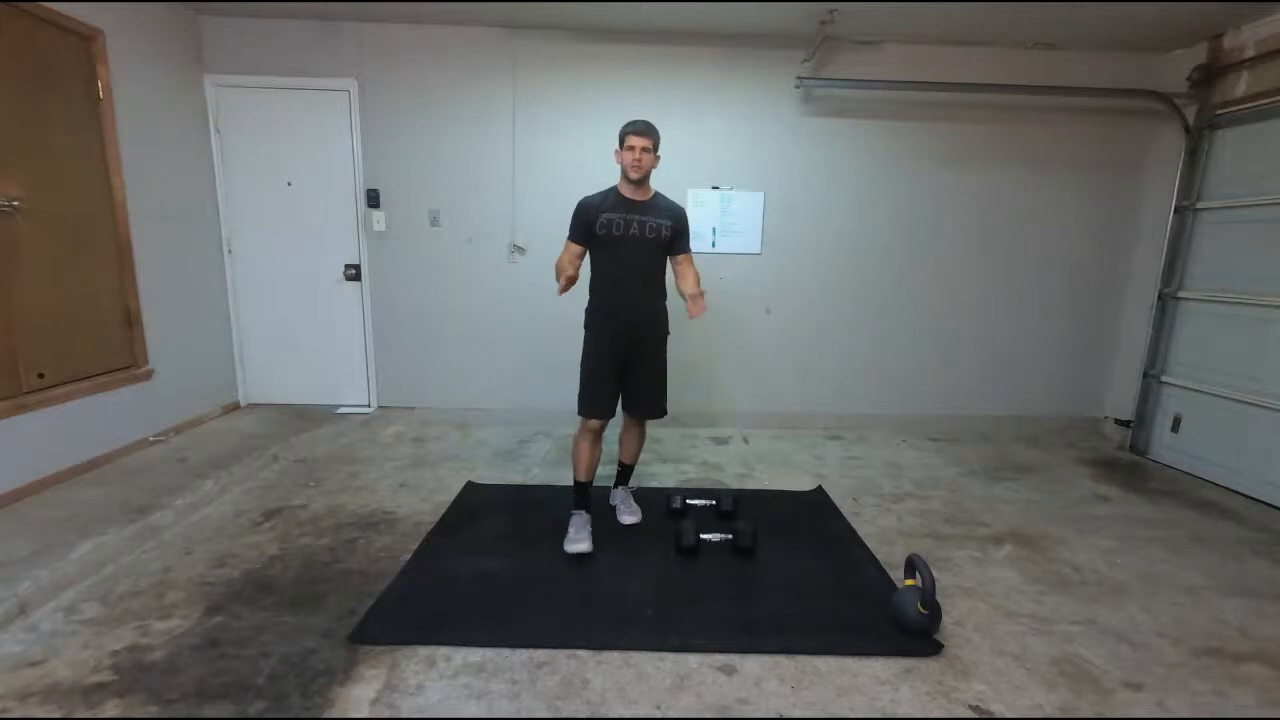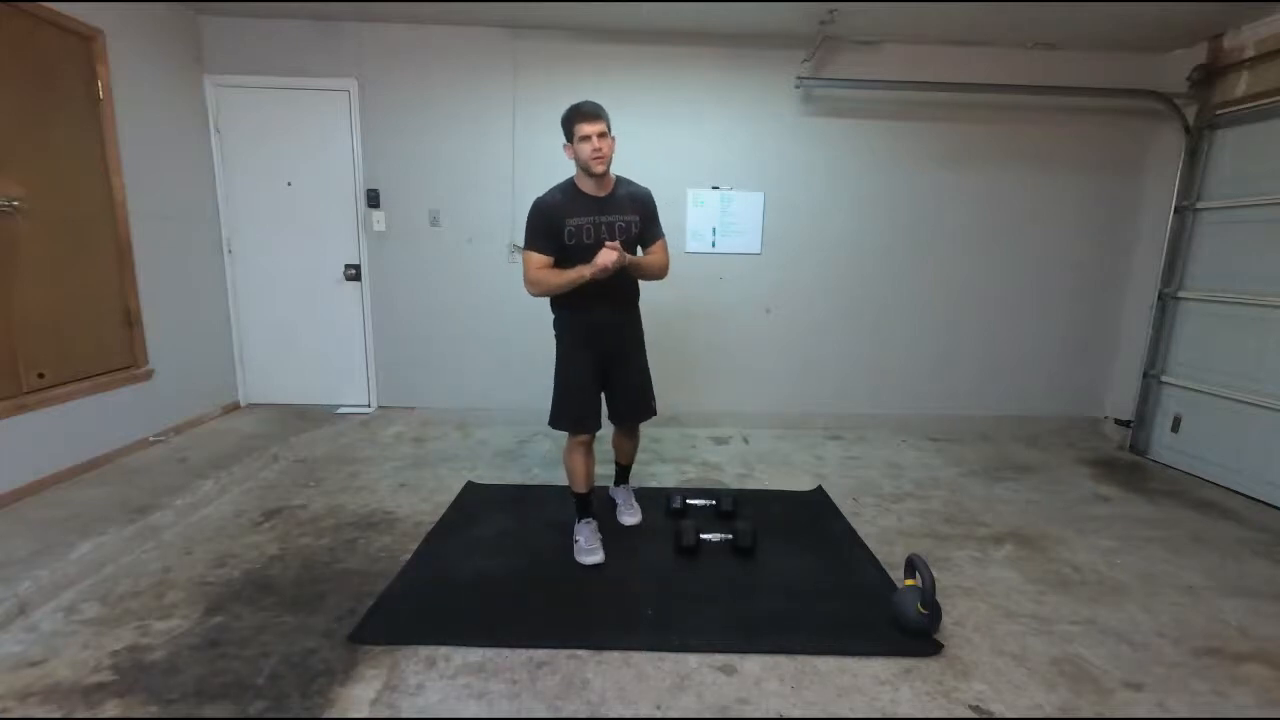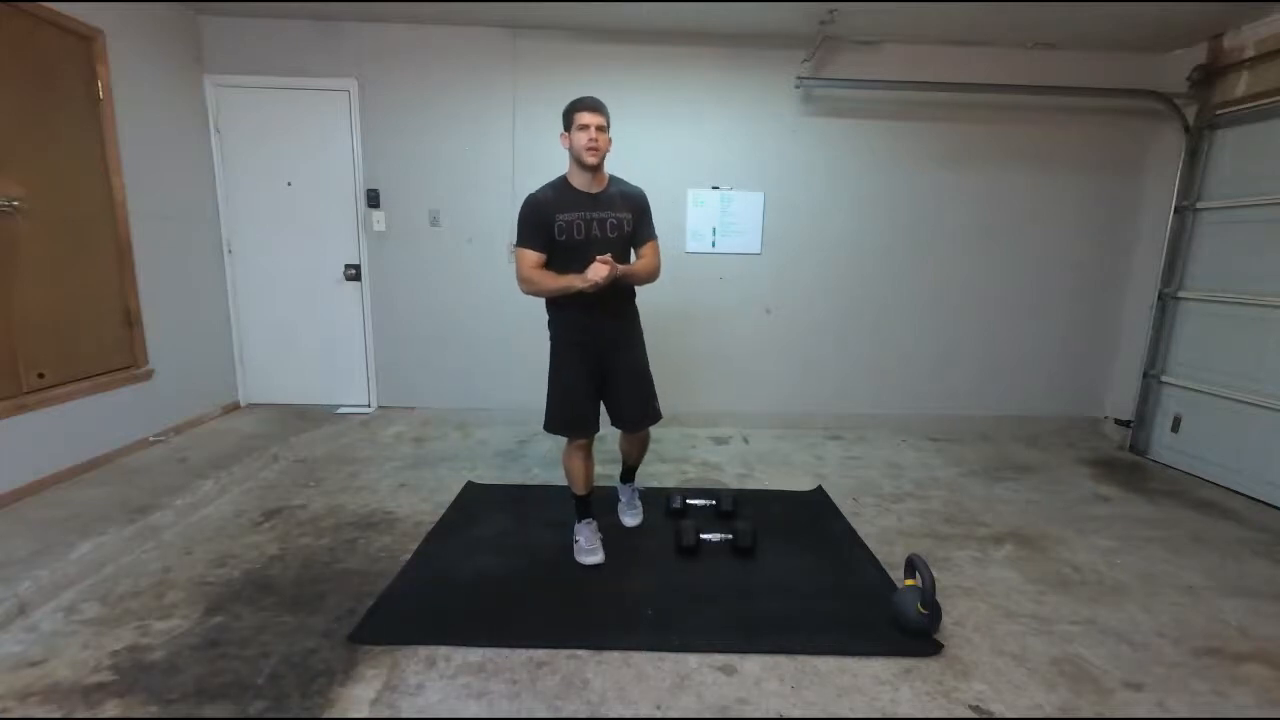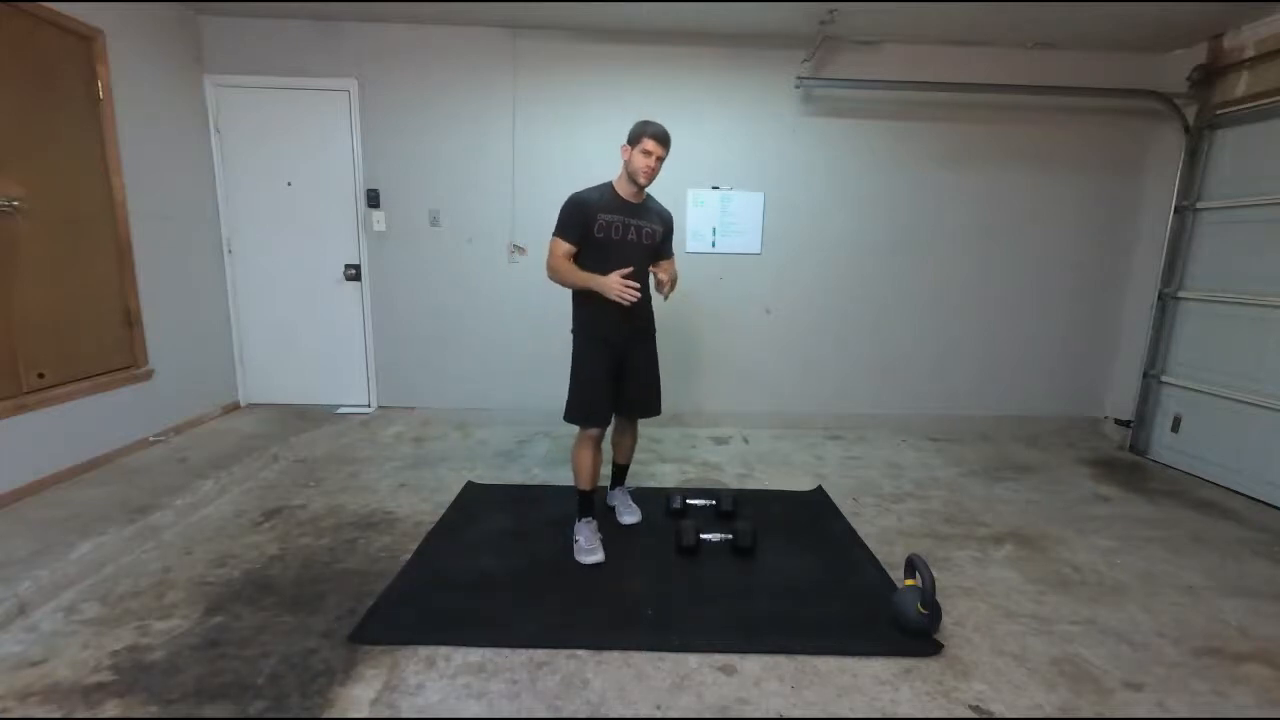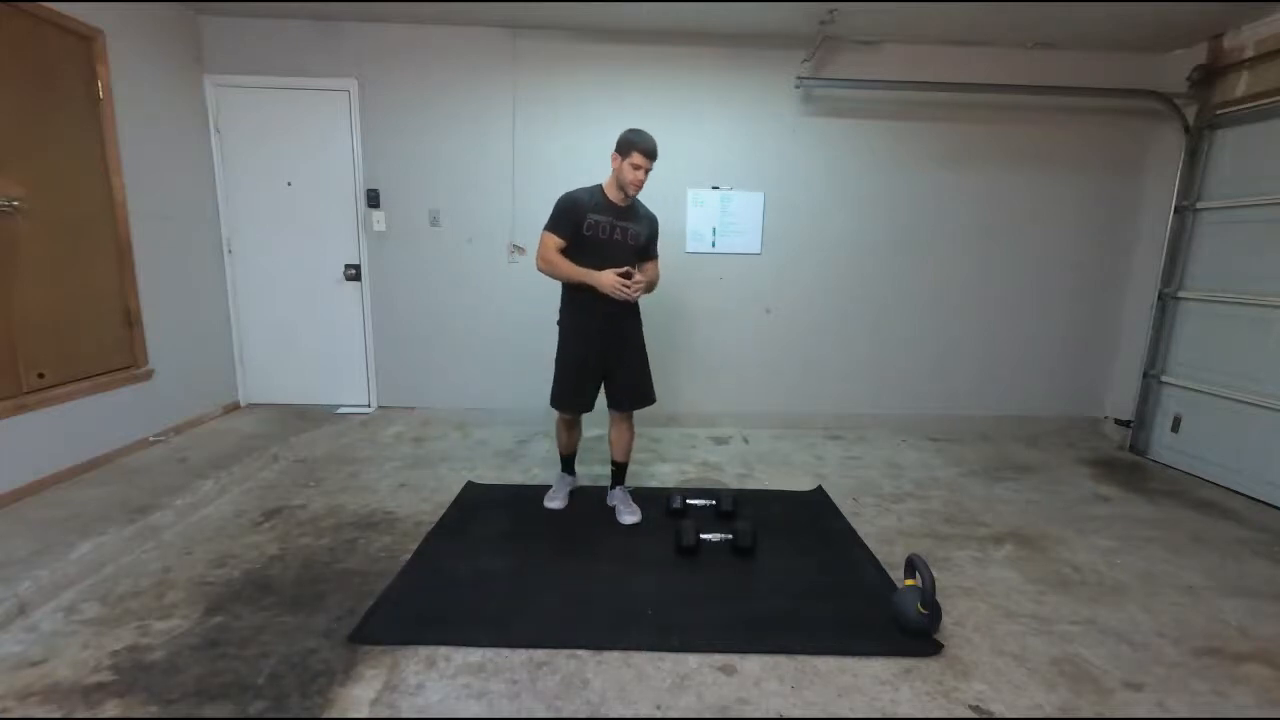
dt=1s
person 1, frame 1
left shoulder: (672, 213)
right shoulder: (592, 206)
left elbow: (683, 267)
right elbow: (569, 257)
left wrist: (692, 292)
right wrist: (566, 275)
left hip: (650, 333)
right hip: (603, 330)
left knee: (637, 416)
right knee: (592, 421)
left ankle: (621, 489)
right ankle: (580, 511)
person 1, frame 2
left shoulder: (638, 198)
right shoulder: (550, 207)
left elbow: (660, 264)
right elbow: (534, 280)
left wrist: (625, 260)
right wrist: (590, 268)
left hip: (626, 332)
right hip: (576, 338)
left knee: (629, 421)
right knee: (580, 433)
left ankle: (621, 486)
right ankle: (584, 519)
person 1, frame 3
left shoulder: (632, 198)
right shoulder: (542, 203)
left elbow: (652, 266)
right elbow: (528, 278)
left wrist: (617, 271)
right wrist: (581, 279)
left hip: (624, 335)
right hip: (572, 341)
left knee: (638, 427)
right knee: (579, 437)
left ankle: (627, 487)
right ankle: (585, 522)
person 1, frame 4
left shoulder: (660, 217)
right shoulder: (585, 204)
left elbow: (666, 268)
right elbow: (555, 265)
left wrist: (666, 280)
right wrist: (599, 282)
left hip: (639, 334)
right hip: (594, 335)
left knee: (629, 418)
right knee: (591, 428)
left ankle: (618, 489)
right ankle: (585, 519)
person 1, frame 5
left shoulder: (646, 219)
right shoulder: (575, 204)
left elbow: (650, 271)
right elbow: (545, 258)
left wrist: (644, 282)
right wrist: (596, 277)
left hip: (625, 329)
right hip: (579, 328)
left knee: (623, 411)
right knee: (568, 412)
left ankle: (618, 488)
right ankle: (567, 475)
